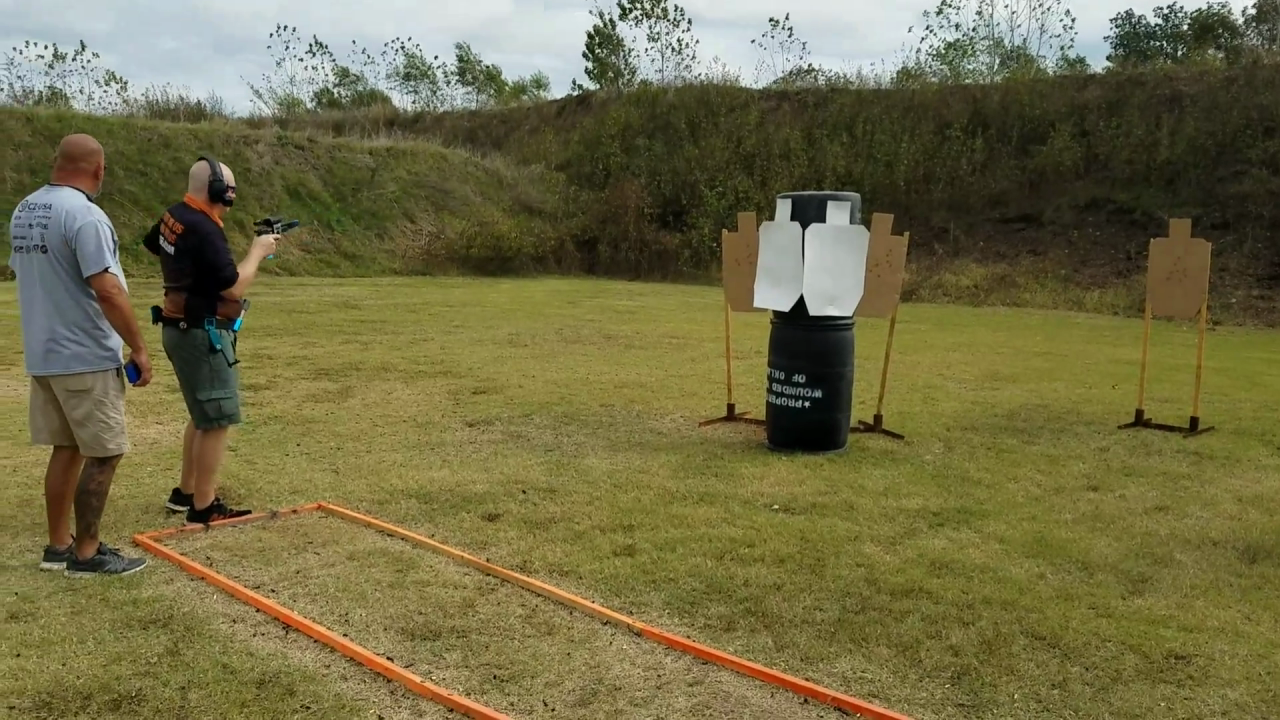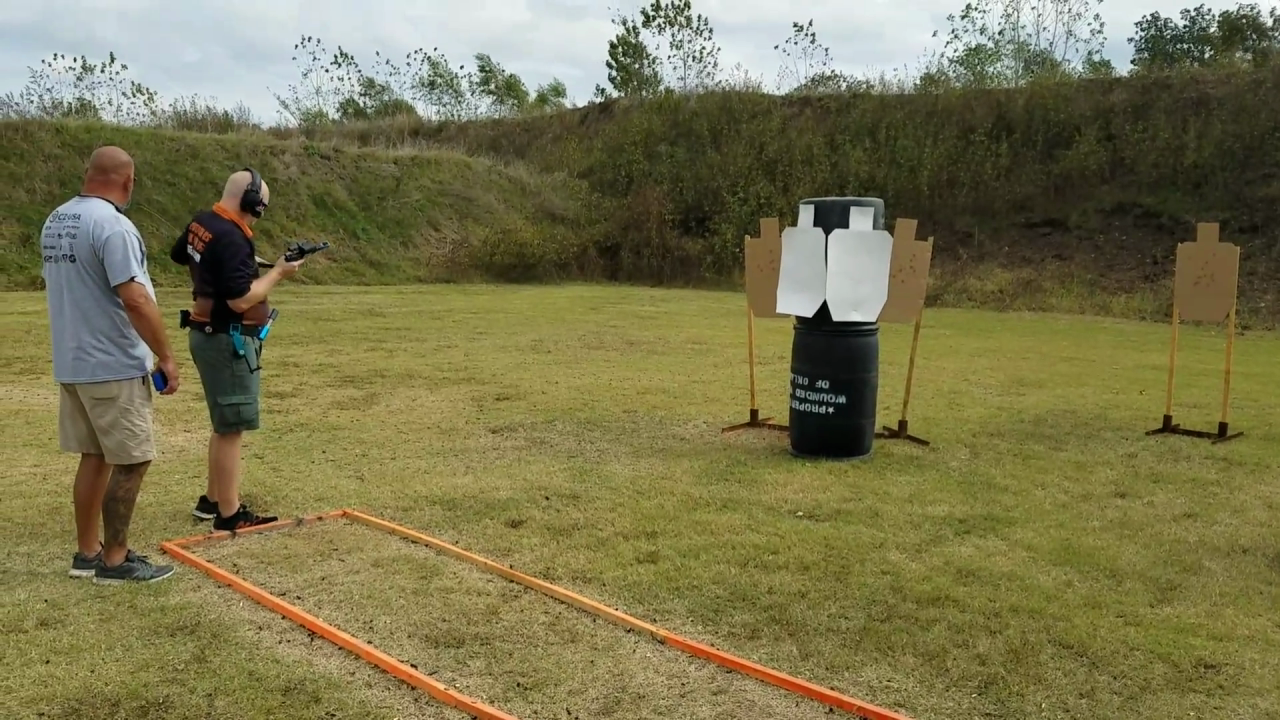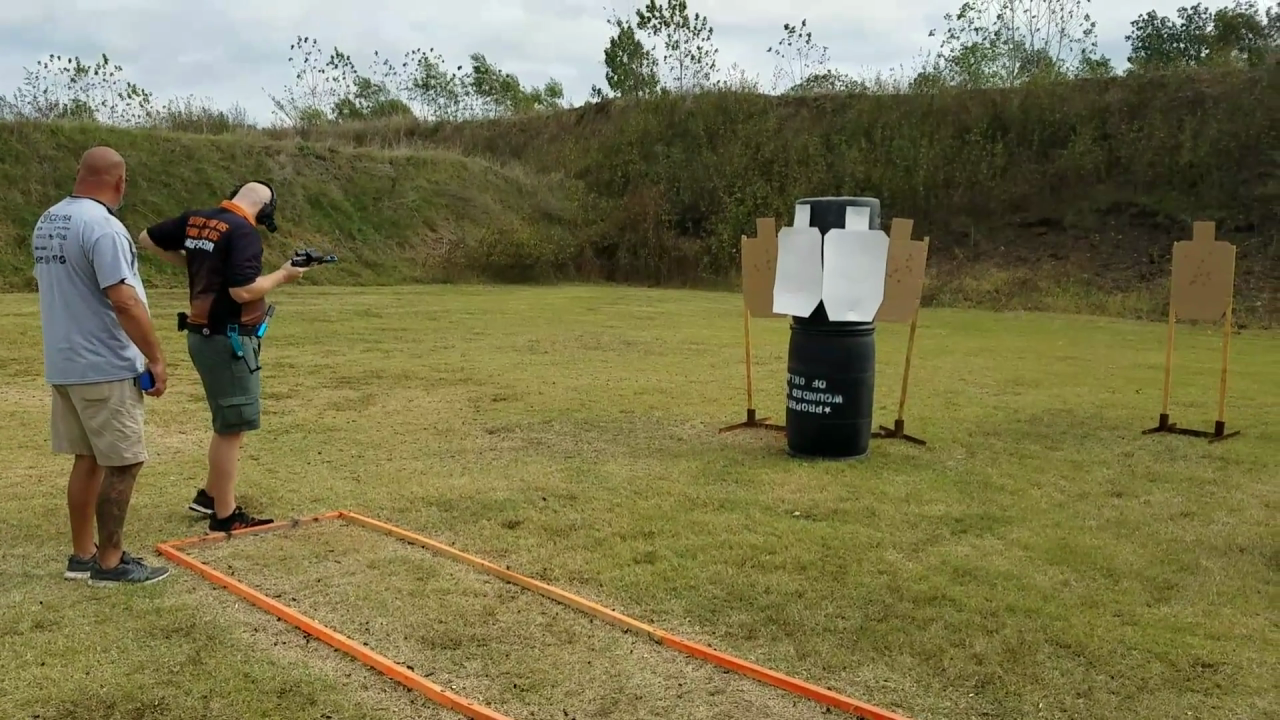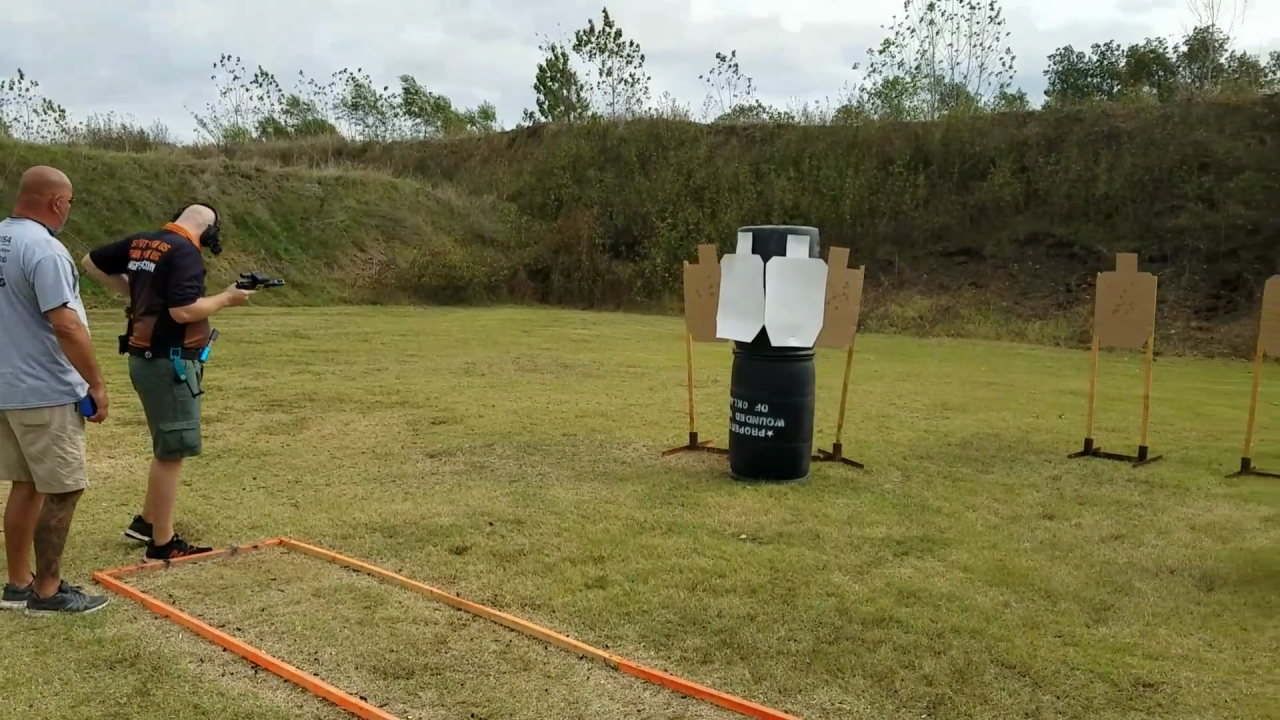
dt=1s
person 1, frame 1
left shoulder: (24, 211)
right shoulder: (84, 215)
left elbow: (24, 275)
right elbow: (107, 292)
right wrist: (138, 349)
left hip: (43, 356)
right hip: (86, 359)
left knee: (66, 449)
right knee: (103, 453)
left ankle: (59, 544)
right ankle: (86, 552)
person 1, frame 2
left shoulder: (55, 221)
right shoulder: (112, 225)
right elbow: (135, 301)
right wrist: (166, 357)
left hip: (73, 364)
right hip: (113, 367)
left knee: (95, 457)
right knee: (130, 461)
left ankle: (88, 552)
right ankle: (115, 559)
person 1, frame 3
left shoulder: (47, 222)
right shoulder: (102, 226)
right elbow: (124, 302)
right wrist: (155, 358)
left hip: (65, 365)
right hip: (104, 368)
left knee: (88, 459)
right knee: (122, 463)
left ankle: (83, 554)
right ankle: (109, 562)
person 1, frame 4
right shoulder: (43, 248)
right elbow: (66, 326)
right wrist: (96, 384)
right hip: (45, 394)
right knee: (62, 490)
right ankle: (47, 591)
person 2, frame 1
left shoulder: (176, 215)
right shoulder: (202, 228)
left elbow: (156, 246)
right elbow: (233, 287)
right wrist: (257, 251)
left hip: (183, 329)
right hip: (202, 334)
left knee: (203, 416)
right knee: (218, 420)
left ankle: (186, 491)
right ankle: (204, 506)
person 2, frame 2
left shoulder: (202, 222)
right shoulder: (230, 238)
left elbow: (179, 256)
right elbow: (241, 300)
right wrist: (277, 273)
left hip: (210, 335)
right hip: (227, 339)
left knee: (225, 424)
right knee: (232, 427)
left ankle: (212, 499)
right ankle: (229, 514)
person 2, frame 3
left shoulder: (195, 220)
right shoulder: (243, 231)
left elbow: (147, 239)
right elbow: (242, 291)
right wrist: (282, 275)
left hip: (206, 334)
right hip: (226, 338)
left knee: (228, 422)
right knee: (232, 427)
left ankle: (210, 495)
right ankle: (224, 515)
person 2, frame 4
left shoulder: (139, 243)
right shoulder: (185, 252)
left elbow: (90, 262)
right elbow: (183, 311)
right wrist: (227, 298)
left hip: (146, 357)
right hip: (168, 361)
left knee: (169, 447)
right knee: (172, 452)
left ankle: (146, 522)
right ankle: (162, 542)
